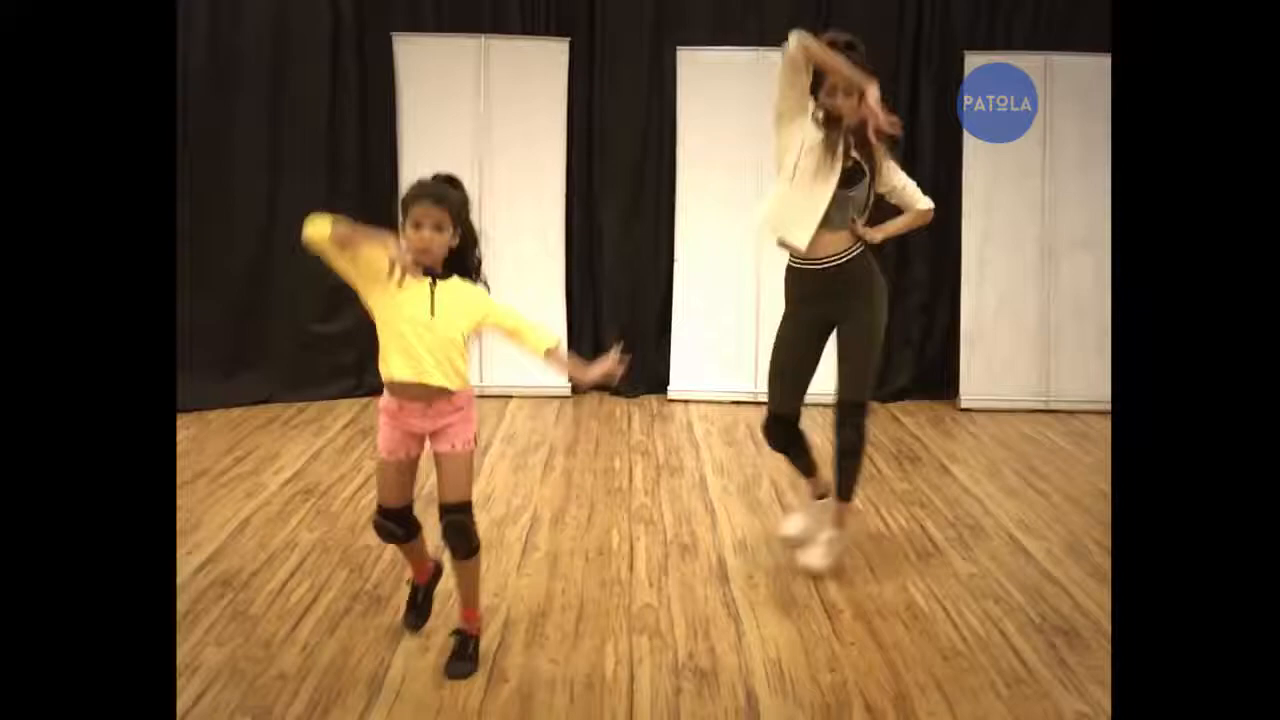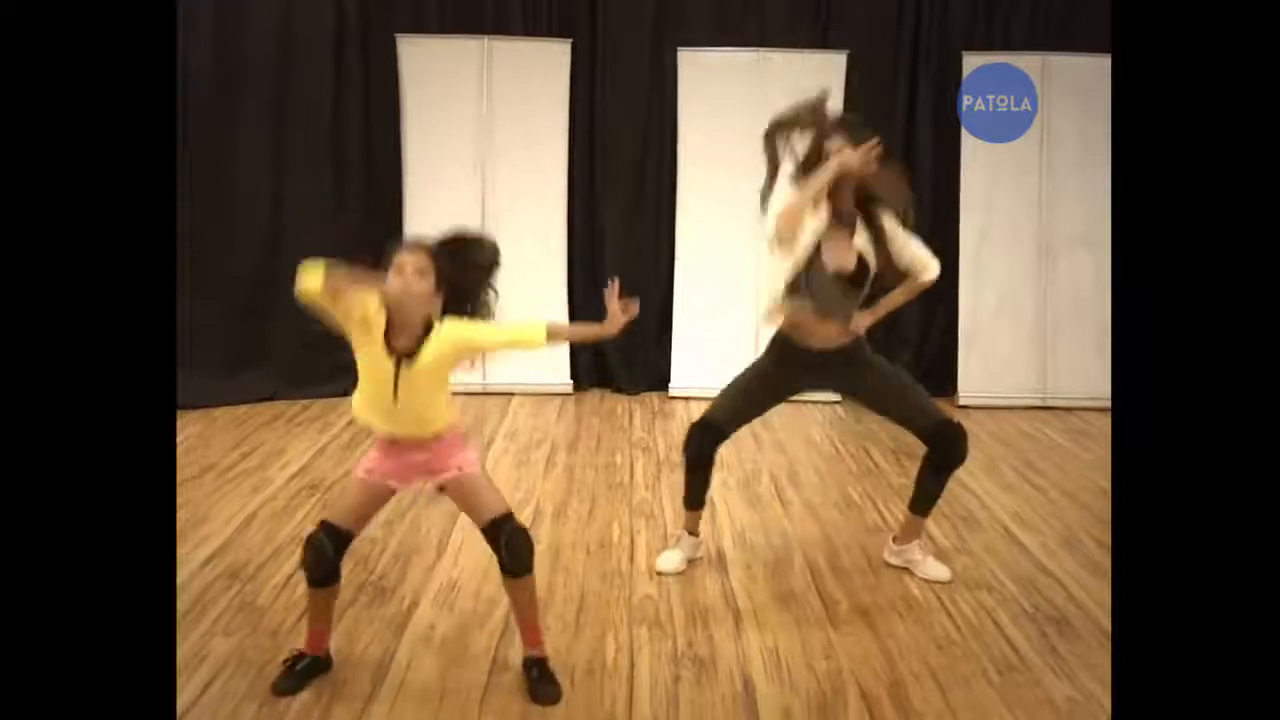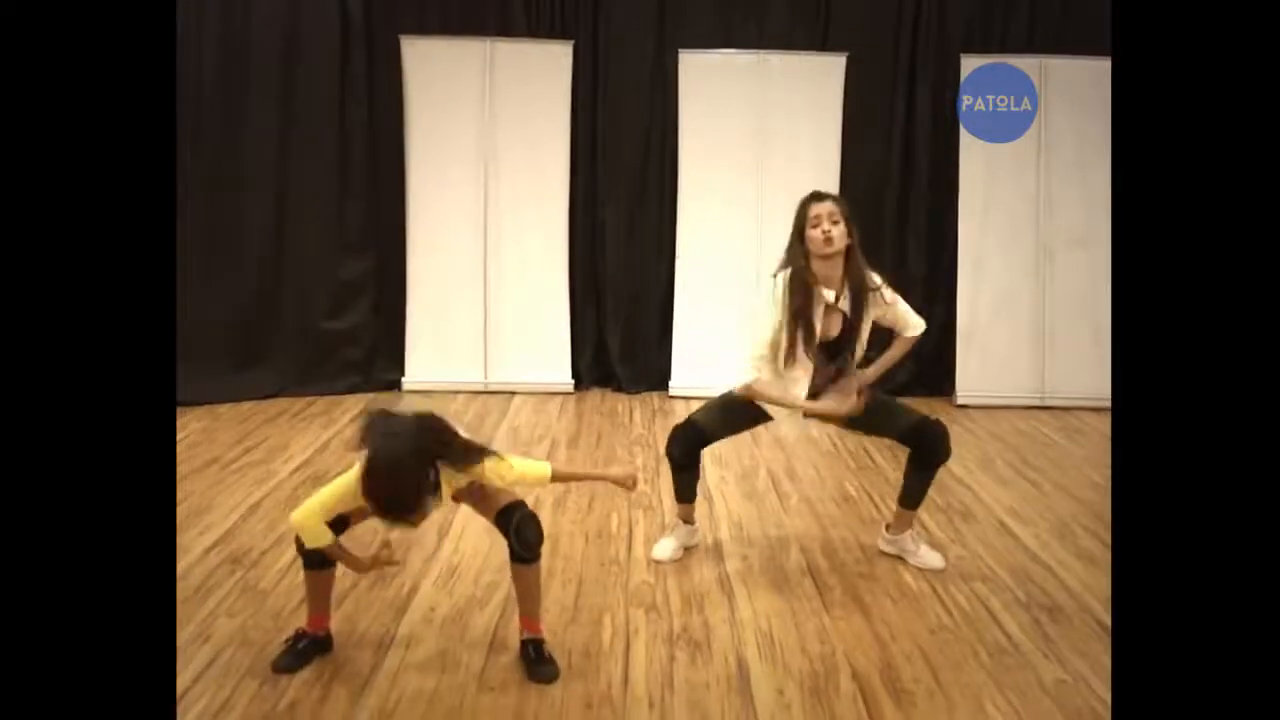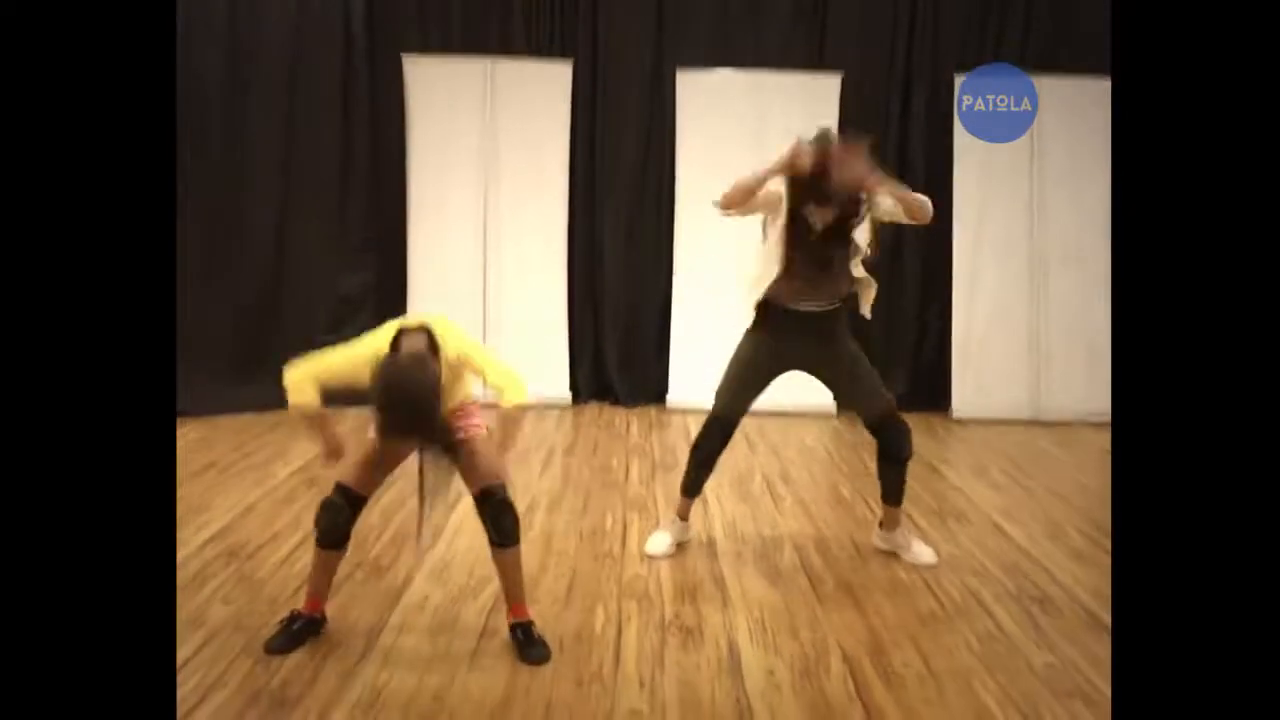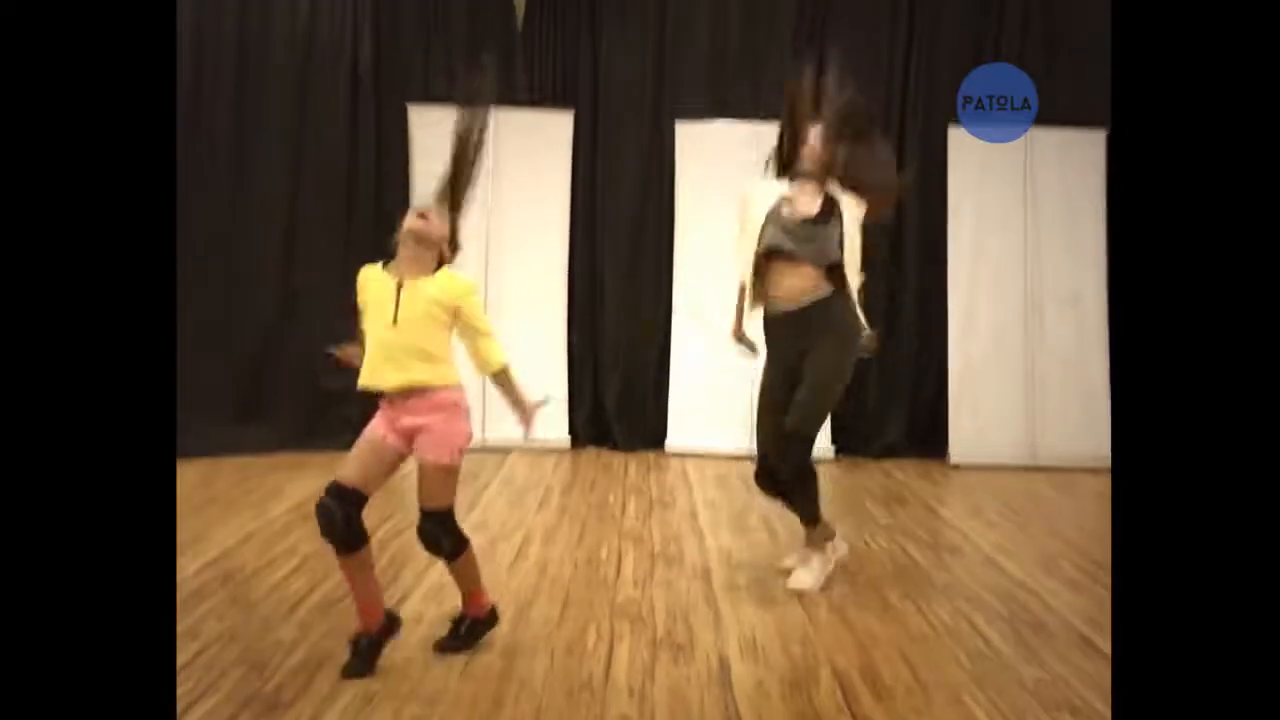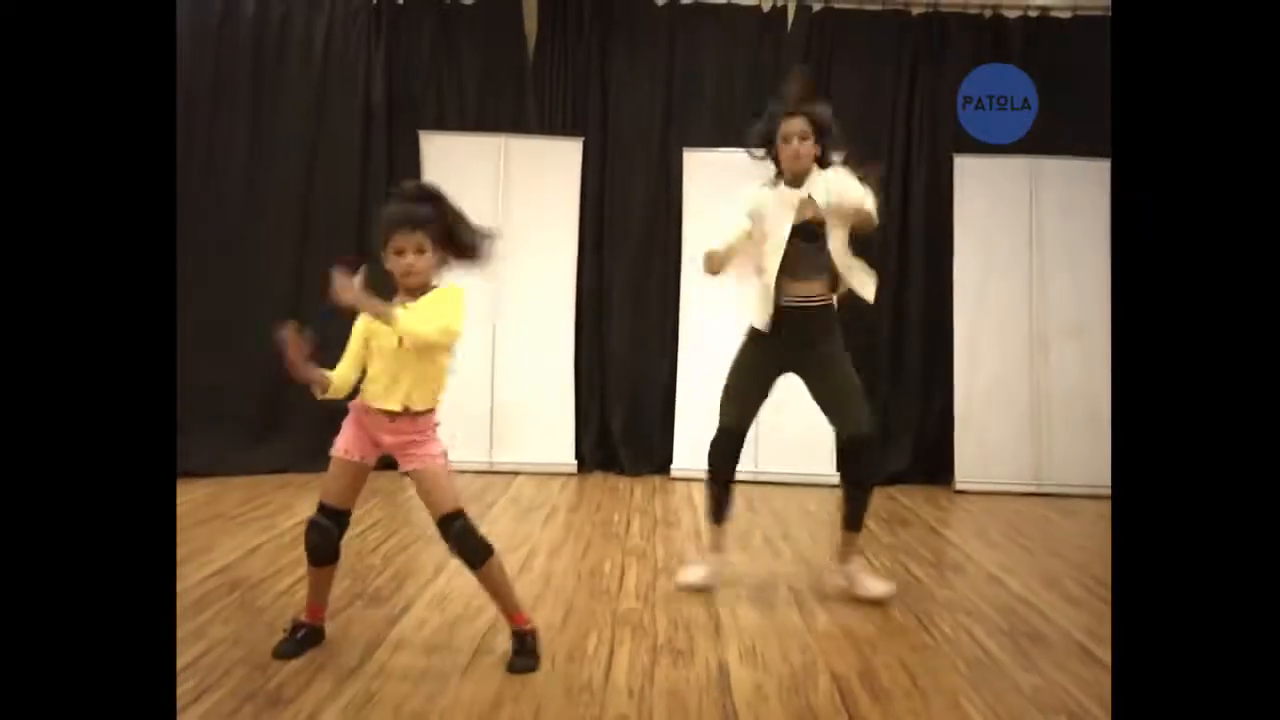
dt=0.3s
person 1, frame 1
left shoulder: (871, 151)
right shoulder: (799, 128)
left elbow: (923, 208)
right elbow: (798, 45)
left wrist: (877, 234)
right wrist: (862, 81)
left hip: (858, 285)
right hip: (805, 289)
left knee: (852, 407)
right knee: (778, 420)
left ankle: (835, 525)
right ankle: (819, 495)
person 1, frame 2
left shoulder: (879, 224)
right shoulder: (800, 215)
left elbow: (927, 271)
right elbow: (782, 229)
left wrist: (872, 314)
right wrist: (829, 169)
left hip: (850, 356)
right hip: (791, 353)
left knee: (950, 438)
right knee: (703, 434)
left ankle: (907, 542)
right ankle: (690, 537)
person 1, frame 3
left shoulder: (870, 288)
right shoulder: (786, 293)
left elbow: (913, 331)
right elbow: (747, 383)
left wrist: (864, 377)
right wrist: (812, 407)
left hip: (836, 391)
right hip: (781, 390)
left knee: (933, 438)
right knee: (683, 438)
left ankle: (899, 532)
right ankle: (685, 527)
person 1, frame 4
left shoulder: (861, 203)
right shoulder: (784, 194)
left elbow: (922, 214)
right elbow: (727, 203)
left wrist: (880, 182)
right wrist: (781, 166)
left hip: (830, 333)
right hip: (774, 326)
left knee: (892, 430)
right knee: (720, 421)
left ankle: (891, 529)
right ankle: (679, 521)
person 1, frame 5
left shoulder: (847, 203)
right shoulder: (761, 196)
right elbow: (748, 264)
left wrist: (859, 327)
right wrist: (739, 318)
left hip: (831, 329)
right hip: (782, 338)
left knee: (792, 443)
right knee: (769, 470)
left ankle: (819, 548)
right ankle: (821, 533)
person 1, frame 6
left shoulder: (836, 183)
right shoulder: (765, 203)
left elbow: (865, 214)
right elbow: (730, 254)
left wrist: (833, 208)
right wrist: (719, 257)
left hip: (820, 334)
right hip: (770, 332)
left knee: (862, 443)
right knee: (728, 439)
left ankle: (850, 558)
right ankle: (711, 551)
person 2, frame 1
left shoulder: (467, 295)
right shoulder: (377, 271)
left elbow: (522, 330)
right elbow: (314, 231)
left wrist: (581, 371)
right wrist: (383, 244)
left hip: (451, 409)
right hip: (397, 408)
left knee: (457, 520)
right knee: (390, 517)
left ankle: (468, 628)
right ankle: (425, 572)
person 2, frame 2
left shoulder: (450, 337)
right shoulder: (364, 318)
left elbow: (529, 333)
right elbow: (308, 285)
left wrist: (600, 329)
right wrist: (372, 291)
left hip: (443, 446)
right hip: (390, 450)
left knee: (511, 538)
right knee: (323, 546)
left ankle: (535, 655)
right ankle: (315, 652)
person 2, frame 3
left shoulder: (462, 469)
right shoulder: (365, 480)
left elbow: (537, 472)
right elbow: (303, 520)
left wrist: (605, 475)
right wrist: (354, 561)
left hip: (451, 470)
left knee: (524, 528)
right knee: (314, 536)
left ankle: (532, 638)
right ankle: (316, 631)
person 2, frame 4
left shoulder: (455, 348)
right shoulder: (370, 355)
left elbow: (514, 391)
right elbow: (298, 375)
left wrist: (496, 454)
right wrist: (327, 436)
left hip: (455, 414)
right hip: (399, 411)
left knee: (496, 503)
right knee: (339, 506)
left ankle: (519, 621)
right ankle: (310, 613)
person 2, frame 5
left shoulder: (456, 288)
right shoulder: (369, 280)
left elbow: (486, 347)
left wrist: (519, 403)
right wrist: (361, 353)
left hip: (440, 412)
right hip: (391, 414)
left knee: (435, 529)
right knee: (334, 509)
left ankle: (478, 610)
right ankle: (373, 621)
person 2, frame 6
left shoulder: (448, 300)
right shoulder: (369, 319)
left elbow: (421, 332)
right elbow: (338, 384)
left wrist: (360, 302)
right wrist: (303, 369)
left hip: (417, 428)
right hip: (366, 421)
left knee: (459, 532)
right knee: (324, 528)
left ankle: (522, 631)
right ankle: (311, 623)
